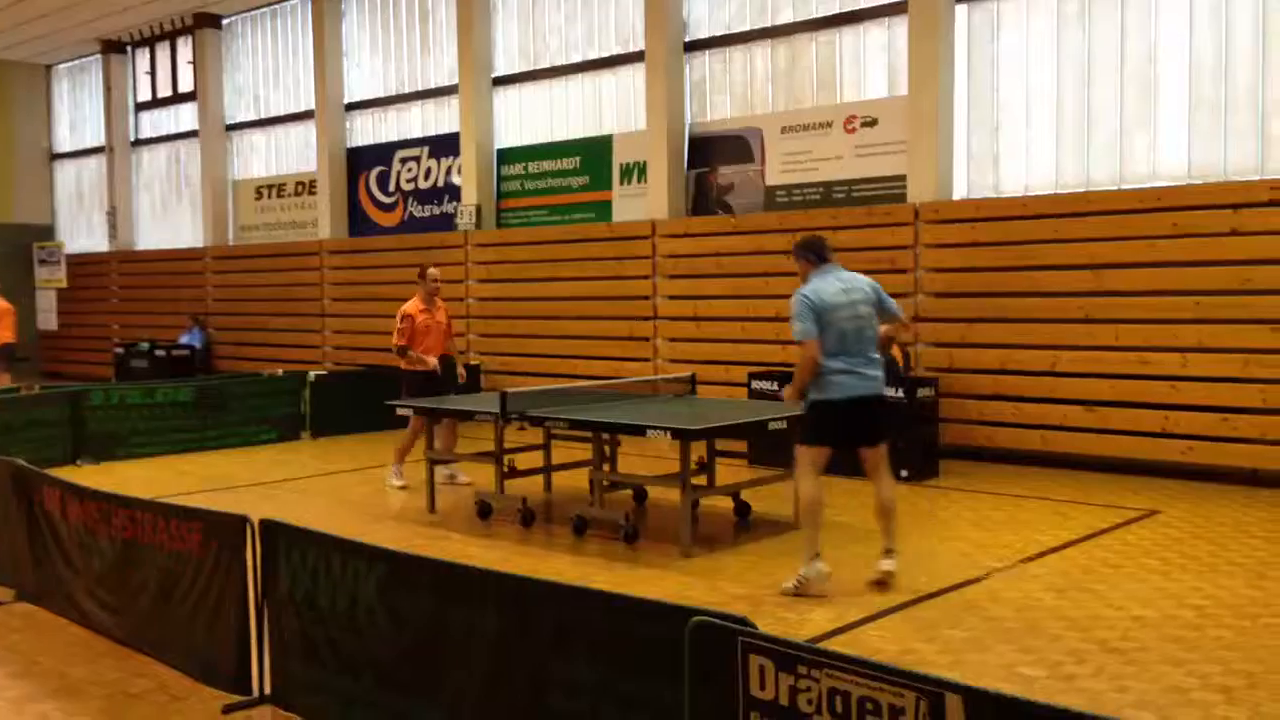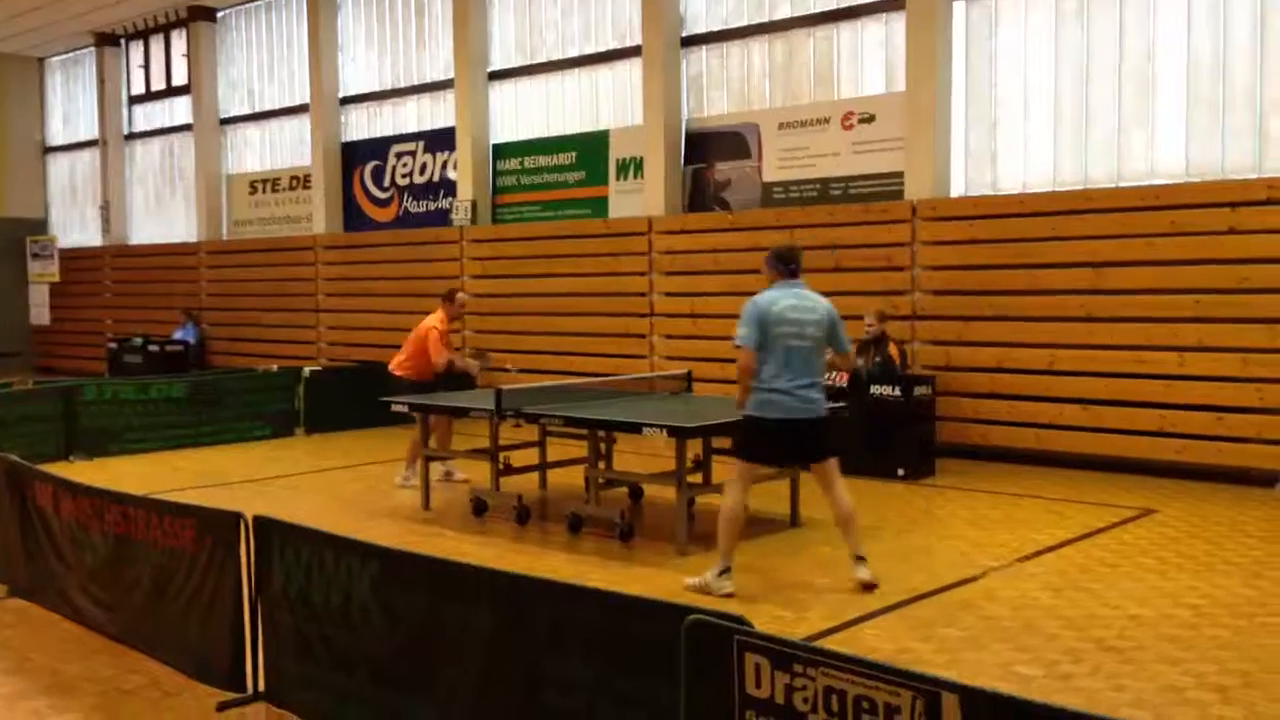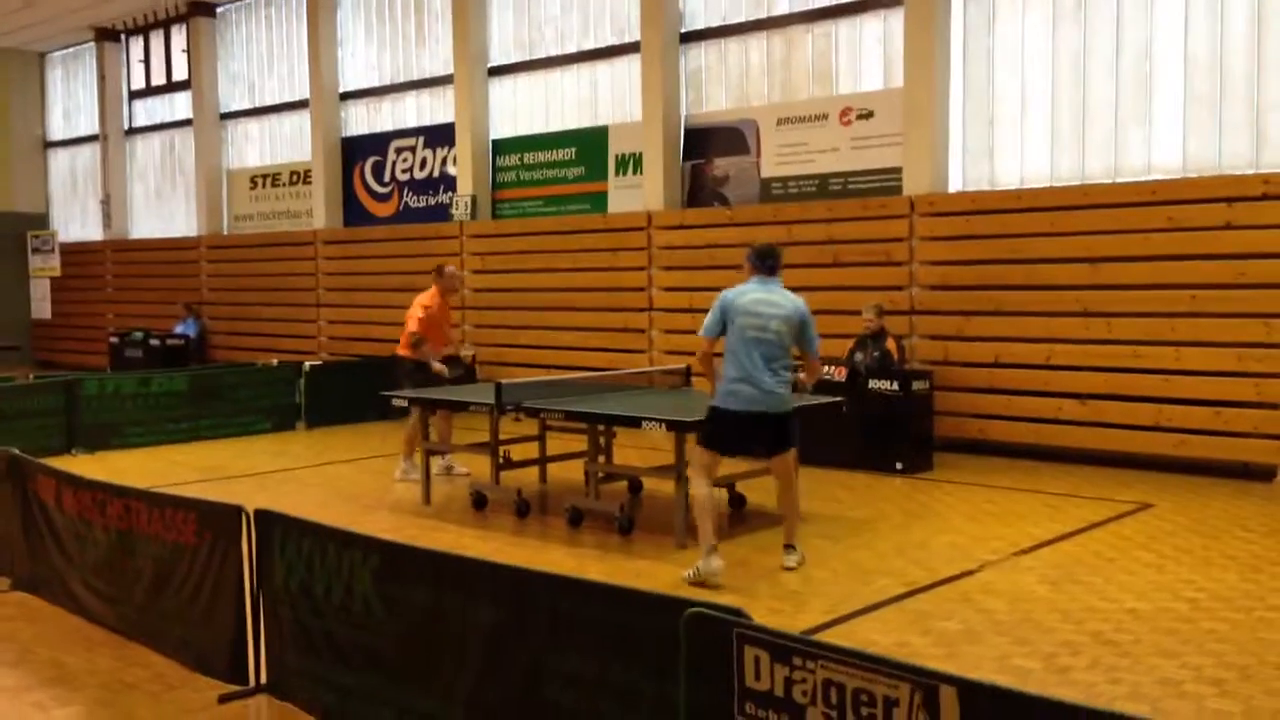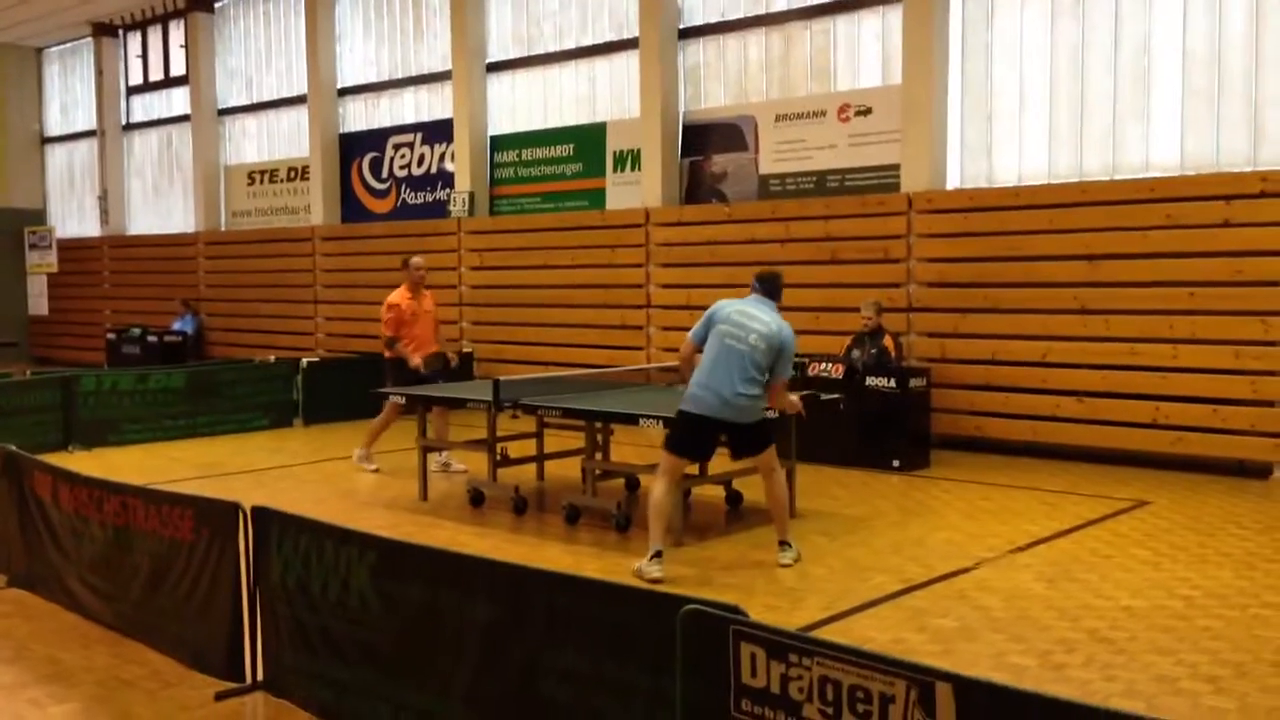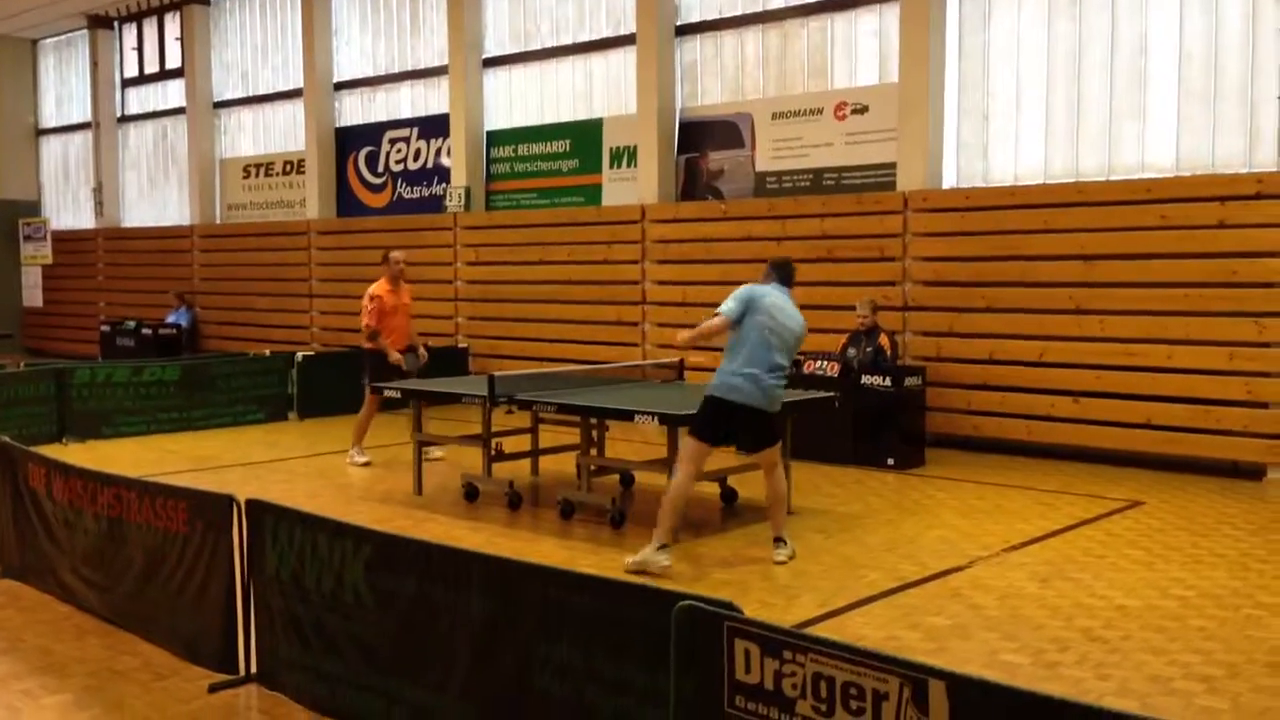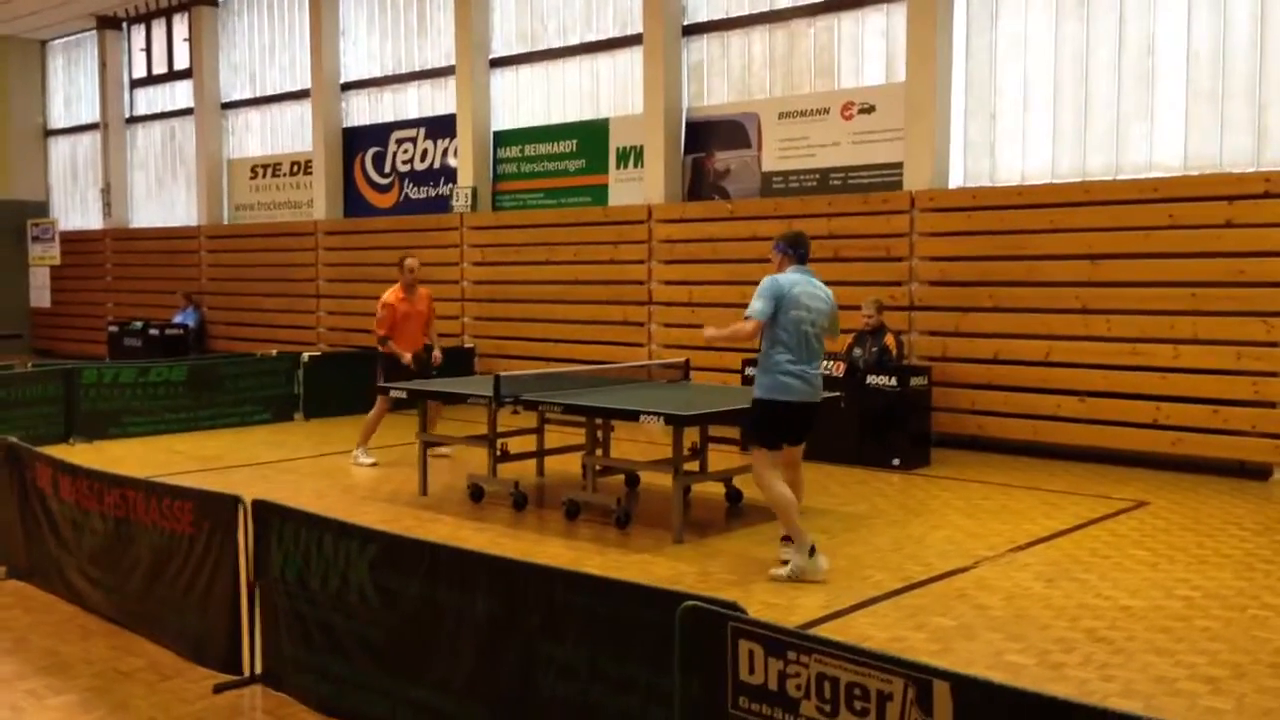
dt=0.3s
person 1, frame 1
left shoulder: (807, 296)
right shoulder: (865, 283)
left elbow: (810, 356)
right elbow: (899, 324)
left wrist: (794, 388)
left hip: (830, 394)
right hip: (871, 391)
left knee: (807, 473)
right knee: (879, 473)
left ankle: (813, 563)
right ankle: (888, 555)
person 1, frame 2
left shoulder: (759, 304)
right shoulder: (824, 307)
left elbow: (746, 365)
right elbow: (847, 360)
left wrist: (743, 394)
left hip: (767, 410)
right hip: (812, 411)
left knee: (737, 487)
right knee: (834, 486)
left ankle: (722, 573)
right ankle: (859, 564)
person 1, frame 3
left shoulder: (729, 298)
right shoulder: (797, 305)
left elbow: (704, 353)
right elbow: (814, 366)
left wrist: (715, 384)
right wrist: (806, 381)
left hip: (732, 401)
right hip: (777, 403)
left knee: (700, 473)
right knee: (786, 476)
left ankle: (710, 556)
right ankle: (790, 549)
person 1, frame 4
left shoulder: (722, 307)
right shoulder: (783, 332)
left elbow: (686, 354)
right elbow: (775, 395)
left wrist: (692, 380)
right wrist: (791, 403)
left hip: (698, 405)
right hip: (744, 411)
left knee: (665, 477)
right knee: (772, 471)
left ankle: (655, 558)
right ankle: (785, 547)
person 1, frame 5
left shoulder: (752, 292)
right shoulder: (799, 322)
left elbow: (717, 325)
left wrist: (688, 337)
left hip: (727, 391)
right hip: (766, 401)
left knee: (686, 467)
right knee: (773, 467)
left ankle: (658, 548)
right ankle: (781, 543)
person 1, frame 6
left shoulder: (774, 285)
right shoulder: (826, 294)
left elbow: (750, 330)
left wrist: (716, 334)
left hip: (775, 391)
right hip: (809, 391)
left knee: (766, 472)
right knee: (791, 465)
left ankle: (807, 554)
right ankle: (791, 540)
person 2, frame 1
left shoulder: (442, 308)
right shoulder: (408, 311)
left elbow: (448, 339)
right elbow: (399, 348)
left wrist: (458, 364)
right wrist: (425, 360)
left hip: (439, 373)
right hip: (416, 374)
left knee: (451, 419)
right knee: (418, 425)
left ankle: (446, 469)
right ankle: (396, 470)
person 2, frame 2
left shoulder: (444, 324)
right shoulder: (434, 327)
left elbow: (448, 354)
right elbow: (443, 364)
left wrist: (465, 363)
right wrist: (469, 367)
left hip: (422, 377)
right hip: (405, 378)
left knee: (444, 416)
right knee: (428, 423)
left ankle: (445, 466)
right ankle: (407, 473)
person 2, frame 3
left shoulder: (444, 303)
right shoulder: (424, 303)
right elbow: (414, 339)
left wrist: (456, 351)
right wrist: (433, 363)
left hip: (430, 363)
right hip: (411, 361)
left knee: (445, 410)
right knee: (420, 413)
left ankle: (444, 461)
right ankle: (406, 466)
person 2, frame 4
left shoulder: (428, 297)
right shoulder: (395, 301)
right elbow: (388, 338)
left wrist: (446, 351)
right wrist: (410, 358)
left hip: (428, 362)
right hip: (400, 364)
left knee: (440, 406)
right knee: (391, 412)
left ankle: (441, 458)
right ankle: (363, 452)
person 2, frame 5
left shoulder: (405, 290)
right shoulder: (376, 293)
right elbow: (370, 330)
left wrist: (418, 346)
right wrist: (390, 352)
left hip: (402, 352)
right hip: (379, 355)
right knee: (372, 404)
right ankle: (355, 450)
person 2, frame 6
left shoulder: (425, 295)
right shoulder: (389, 300)
left elbow: (429, 324)
right elbow: (380, 336)
left wrist: (436, 347)
right wrist: (400, 355)
left hip: (416, 356)
right hip: (393, 359)
left knee: (434, 399)
right knee: (383, 406)
right ankle: (360, 450)
